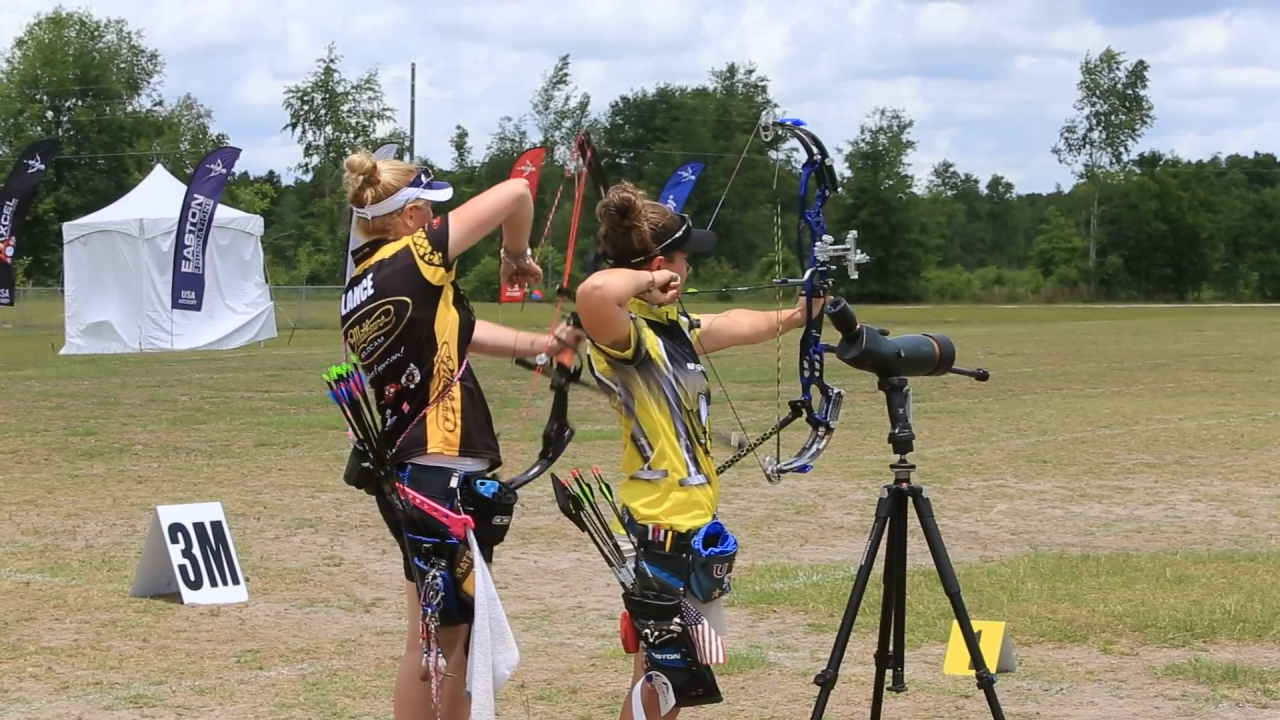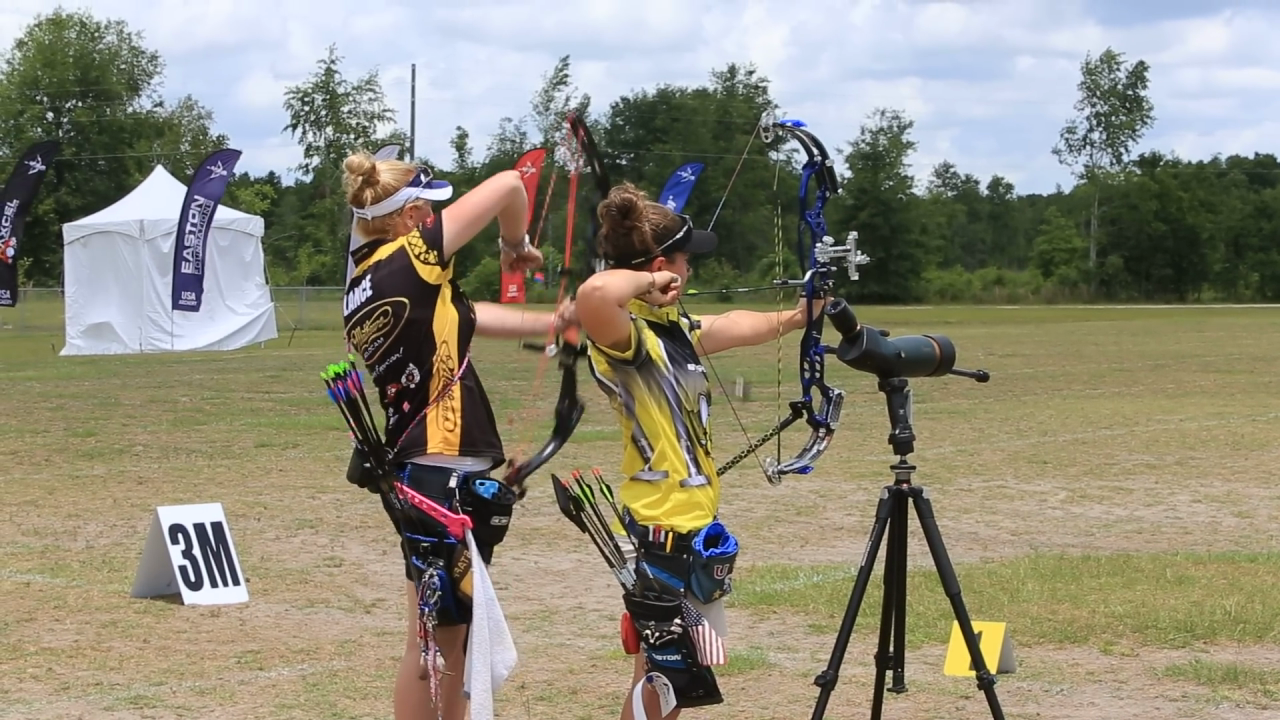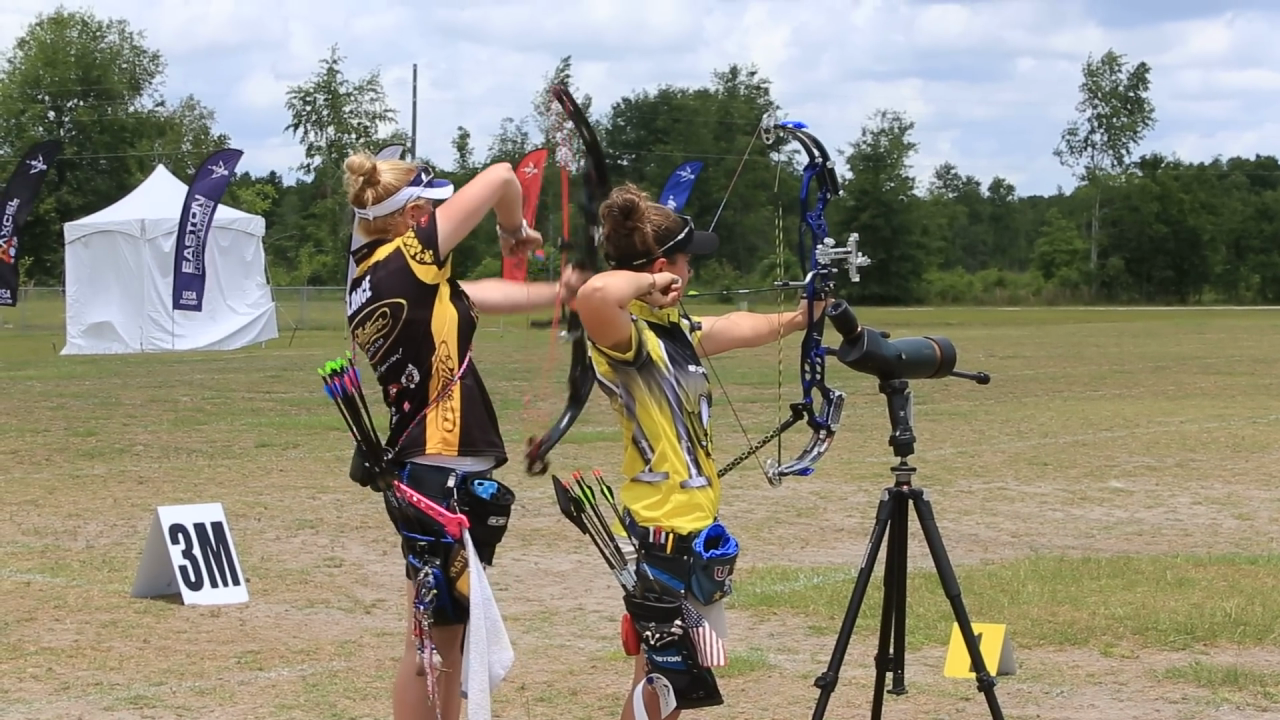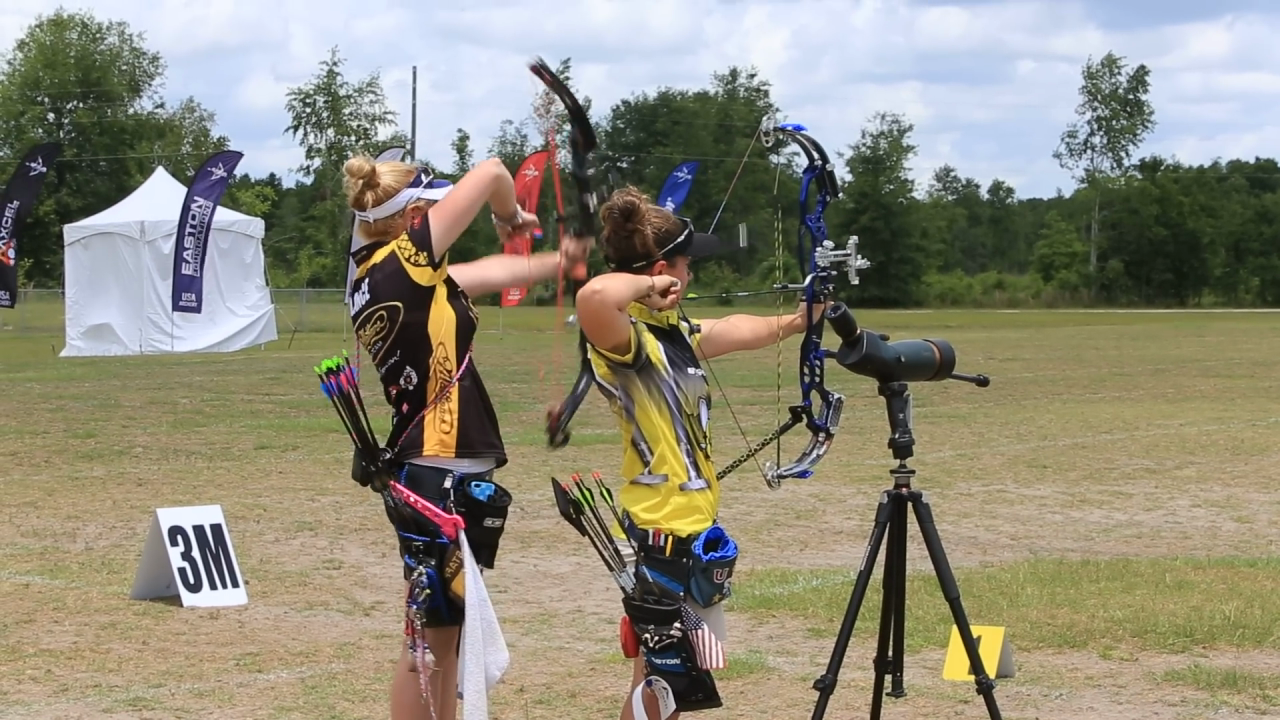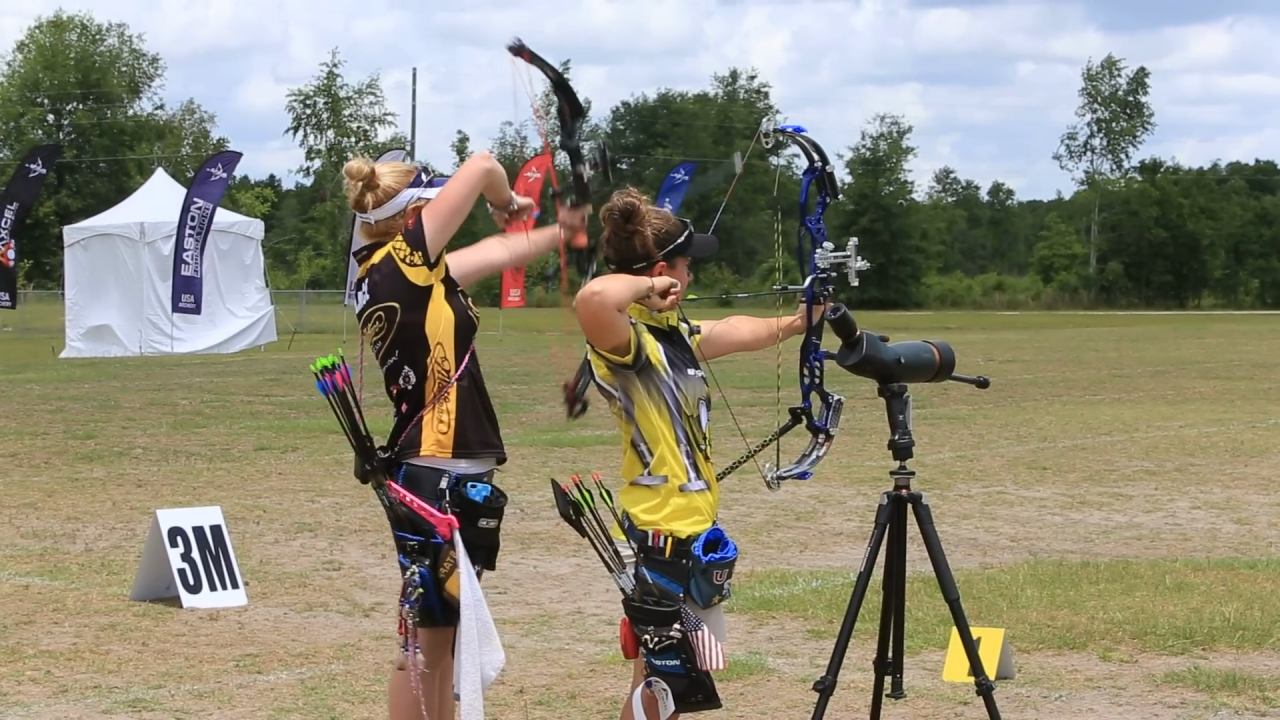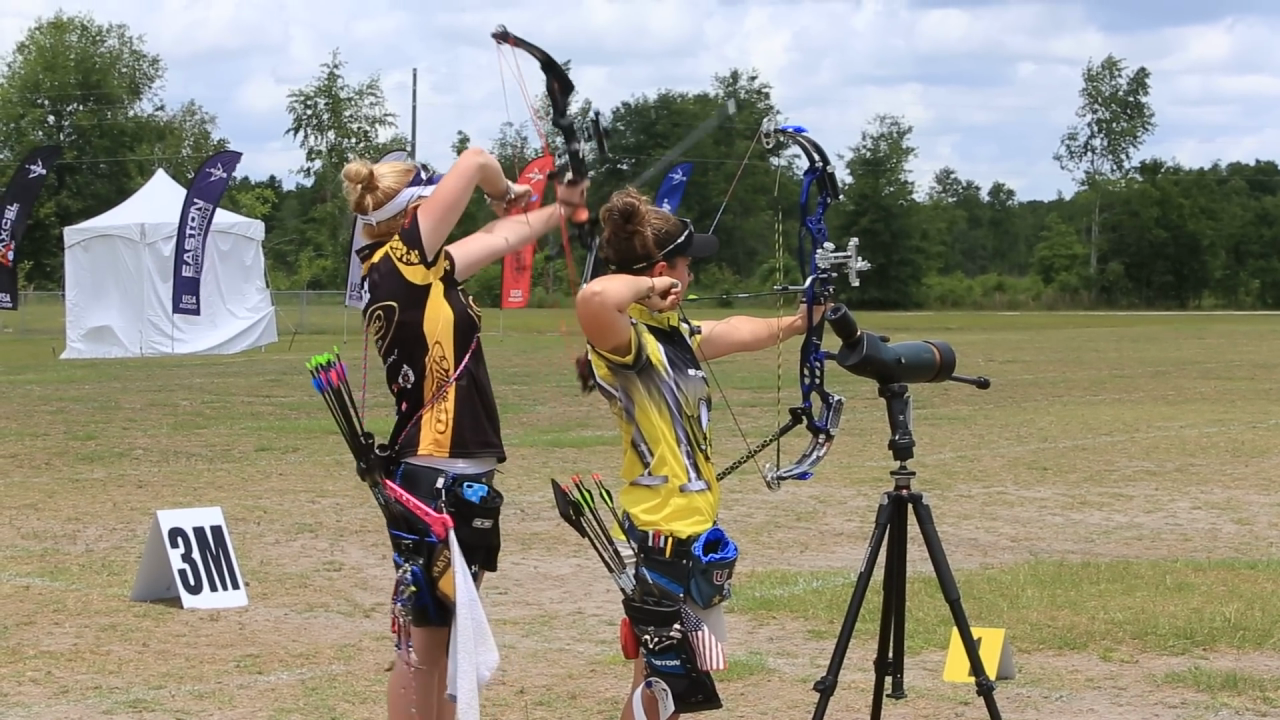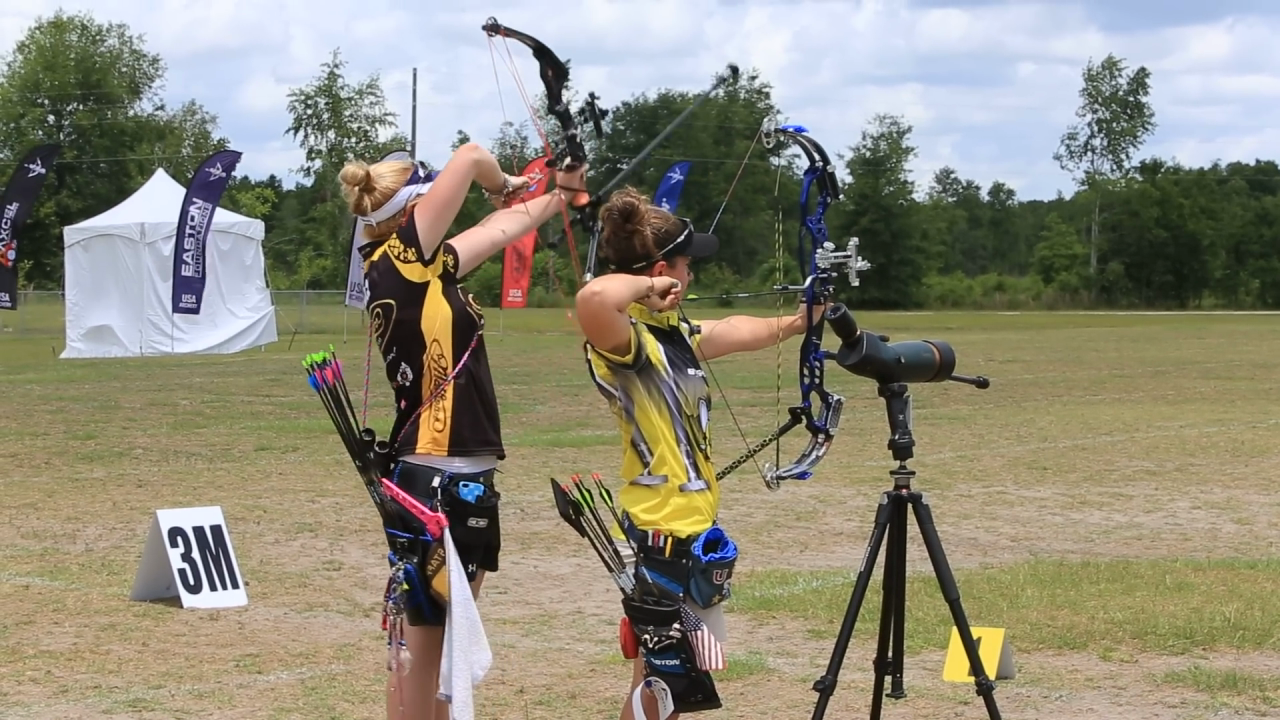
dt=0.1s
person 1, frame 1
left shoulder: (364, 286)
right shoulder: (408, 261)
left elbow: (456, 328)
right elbow: (513, 193)
left wrist: (540, 344)
right wrist: (518, 256)
left hip: (414, 473)
right hip: (437, 478)
left knee: (456, 630)
right knee: (433, 641)
person 1, frame 2
left shoulder: (369, 283)
right shoulder: (405, 261)
left elbow: (462, 318)
right elbow: (507, 185)
left wrist: (547, 322)
right wrist: (517, 245)
left hip: (420, 473)
right hip: (438, 478)
left knee: (455, 631)
right knee: (433, 641)
person 1, frame 3
left shoulder: (375, 280)
right shoulder: (403, 262)
left elbow: (477, 293)
right elbow: (499, 177)
left wrist: (554, 292)
right wrist: (516, 232)
left hip: (431, 473)
right hip: (440, 478)
left knee: (450, 635)
right knee: (430, 641)
person 1, frame 4
left shoulder: (382, 280)
right shoulder: (400, 264)
left elbow: (481, 273)
right elbow: (489, 173)
left wrist: (557, 261)
right wrist: (513, 218)
left hip: (434, 475)
right hip: (439, 479)
left knee: (448, 636)
right knee: (427, 642)
person 1, frame 5
left shoulder: (395, 276)
right shoulder: (399, 264)
left elbow: (486, 256)
right elbow: (479, 167)
left wrist: (556, 232)
right wrist: (509, 204)
left hip: (451, 477)
right hip: (438, 480)
left knee: (447, 636)
right knee: (426, 643)
person 1, frame 6
left shoulder: (411, 272)
right shoulder: (397, 264)
left elbow: (491, 240)
right elbow: (473, 162)
left wrist: (558, 210)
right wrist: (506, 193)
left hip: (455, 477)
right hip: (436, 480)
left knee: (446, 637)
right knee: (424, 643)
person 1, frame 7
left shoulder: (422, 266)
right shoulder: (398, 262)
left elbow: (495, 231)
right elbow: (469, 157)
left wrist: (559, 196)
right wrist: (503, 186)
left hip: (462, 476)
right hip: (436, 481)
left knee: (449, 636)
right knee: (423, 641)
person 2, frame 1
left shoulder: (672, 325)
right shoulder: (624, 333)
left elbow: (732, 325)
right elbow: (593, 291)
left wrist: (792, 317)
right wrist: (646, 281)
left hip: (691, 528)
right hip: (661, 534)
left knee: (674, 677)
person 2, frame 2
left shoulder: (673, 326)
right shoulder: (625, 334)
left elbow: (733, 326)
right elbow: (593, 293)
left wrist: (793, 318)
right wrist: (646, 281)
left hip: (691, 530)
right hip: (662, 535)
person 2, frame 3
left shoulder: (673, 328)
right shoulder: (625, 335)
left elbow: (734, 327)
right elbow: (593, 294)
left wrist: (793, 319)
right wrist: (647, 283)
left hip: (691, 530)
right hip: (662, 536)
person 2, frame 4
left shoulder: (673, 330)
right shoulder: (625, 338)
left elbow: (734, 330)
right elbow: (593, 296)
left wrist: (792, 323)
right wrist: (646, 285)
left hip: (690, 533)
right hip: (661, 538)
person 2, frame 5
left shoulder: (672, 332)
right shoulder: (625, 340)
left elbow: (733, 332)
right elbow: (591, 297)
left wrist: (792, 325)
right wrist: (646, 287)
left hip: (690, 534)
right hip: (661, 540)
person 2, frame 6
left shoulder: (673, 332)
right shoulder: (625, 340)
left elbow: (734, 332)
right elbow: (592, 297)
left wrist: (793, 325)
right wrist: (645, 287)
left hip: (691, 534)
right hip: (661, 539)
person 2, frame 7
left shoulder: (672, 330)
right shoulder: (626, 339)
left elbow: (734, 331)
right elbow: (592, 297)
left wrist: (792, 323)
right wrist: (646, 287)
left hip: (690, 533)
right hip: (660, 538)
